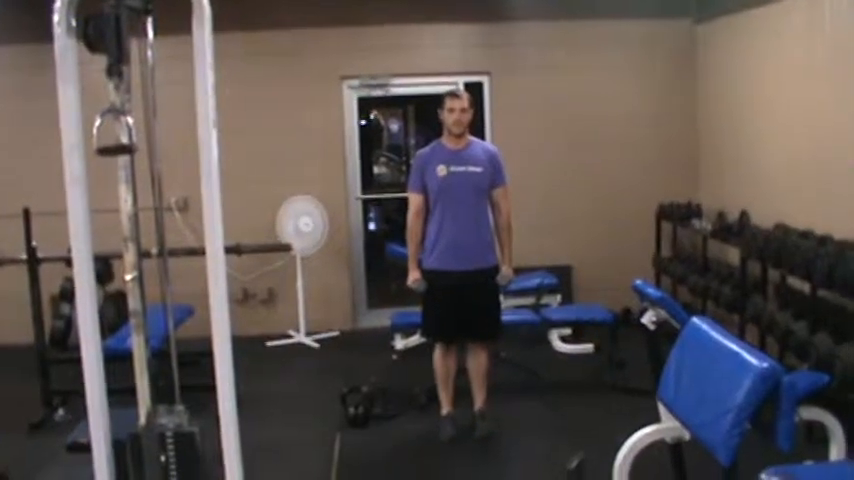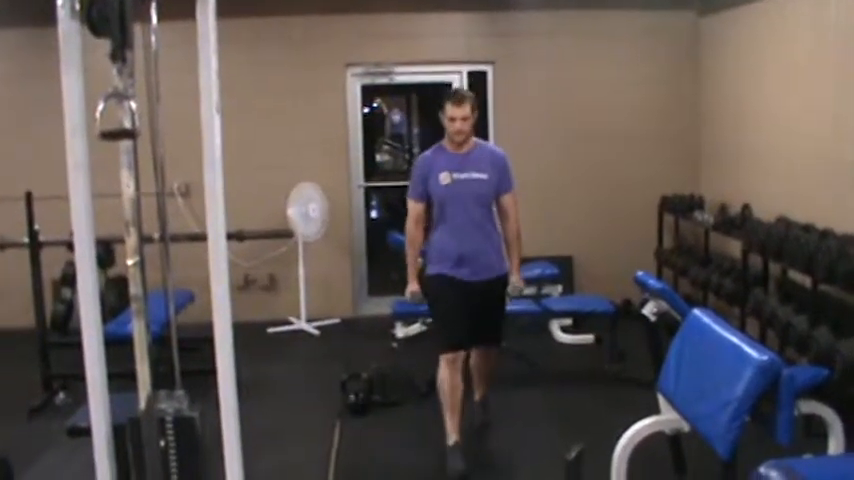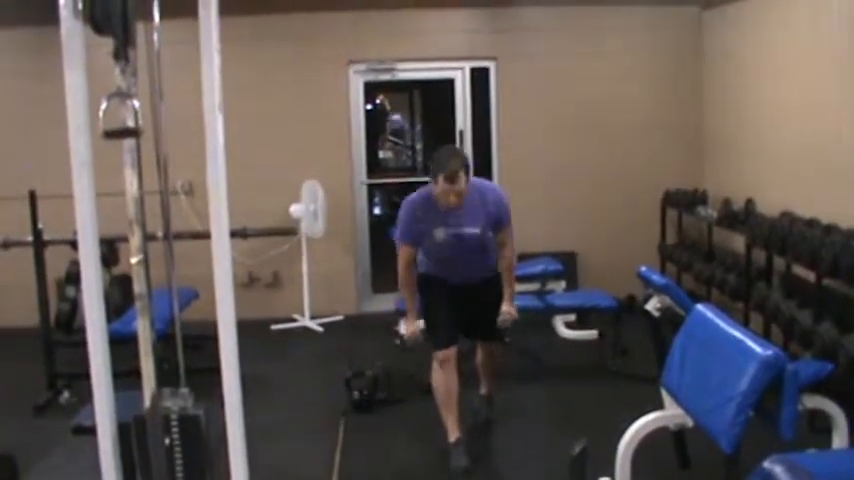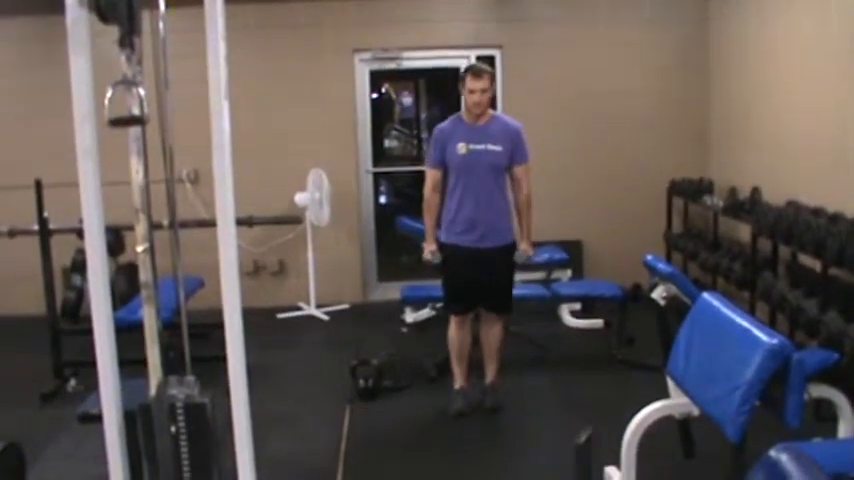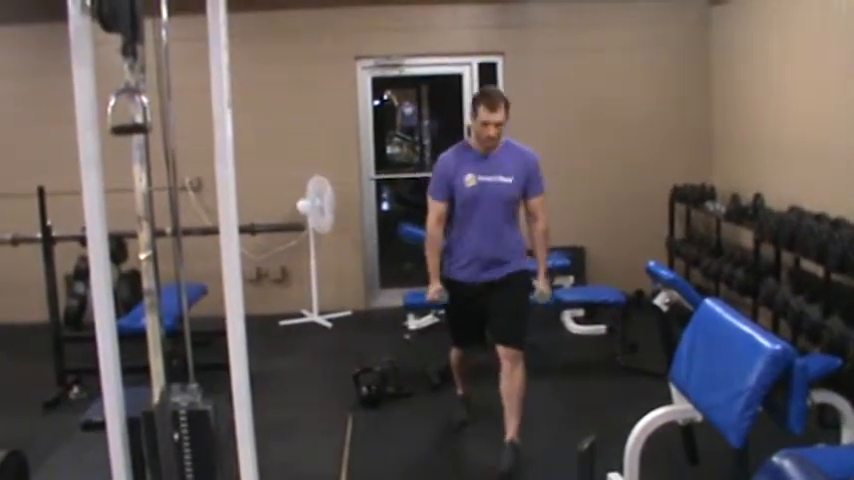
dt=1s
person 1, frame 1
left shoulder: (488, 155)
right shoulder: (425, 159)
left elbow: (501, 210)
right elbow: (415, 214)
left wrist: (506, 259)
right wrist: (413, 265)
left hip: (481, 266)
right hip: (439, 267)
left knee: (479, 341)
right knee: (444, 342)
left ankle: (480, 409)
right ankle: (447, 412)
person 1, frame 2
left shoulder: (495, 159)
right shoulder: (426, 163)
left elbow: (509, 216)
right elbow: (415, 222)
left wrist: (515, 268)
right wrist: (412, 276)
left hip: (490, 272)
right hip: (445, 274)
left knee: (486, 346)
right knee: (451, 356)
left ankle: (480, 398)
right ankle: (452, 440)
person 1, frame 3
left shoulder: (492, 197)
right shoulder: (414, 208)
left elbow: (506, 248)
right elbow: (406, 264)
left wrist: (508, 298)
right wrist: (411, 315)
left hip: (484, 281)
right hip: (438, 283)
left knee: (488, 345)
right knee: (443, 356)
left ankle: (485, 393)
right ankle: (454, 437)
person 1, frame 4
left shoulder: (511, 131)
right shoulder: (444, 133)
left elbow: (521, 188)
right elbow: (432, 189)
left wrist: (525, 238)
right wrist: (430, 239)
left hip: (499, 242)
right hip: (456, 242)
left knee: (493, 315)
right knee: (460, 317)
left ankle: (490, 383)
right ankle: (460, 386)
person 1, frame 5
left shoulder: (525, 160)
right shoulder: (449, 162)
left elbow: (537, 219)
right elbow: (435, 224)
left wrist: (543, 273)
right wrist: (434, 278)
left hip: (509, 274)
right hip: (461, 275)
left knee: (511, 355)
right knee: (461, 347)
left ankle: (512, 438)
right ankle: (461, 393)
